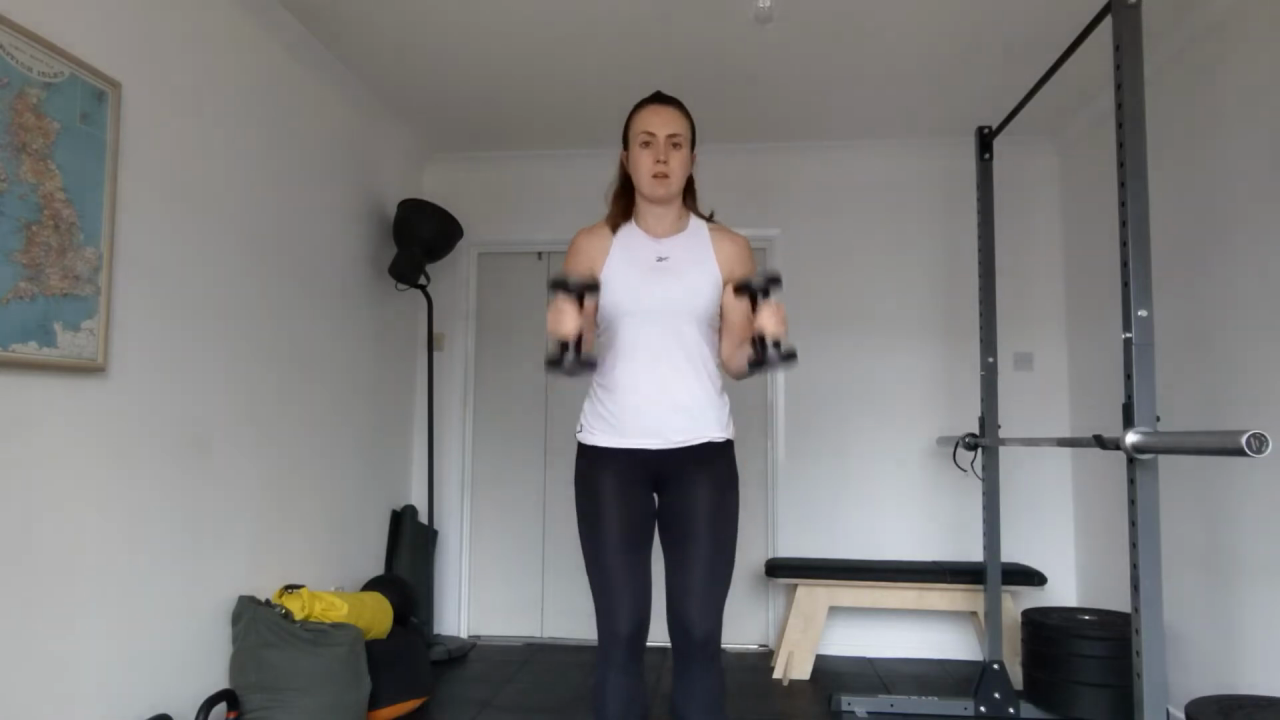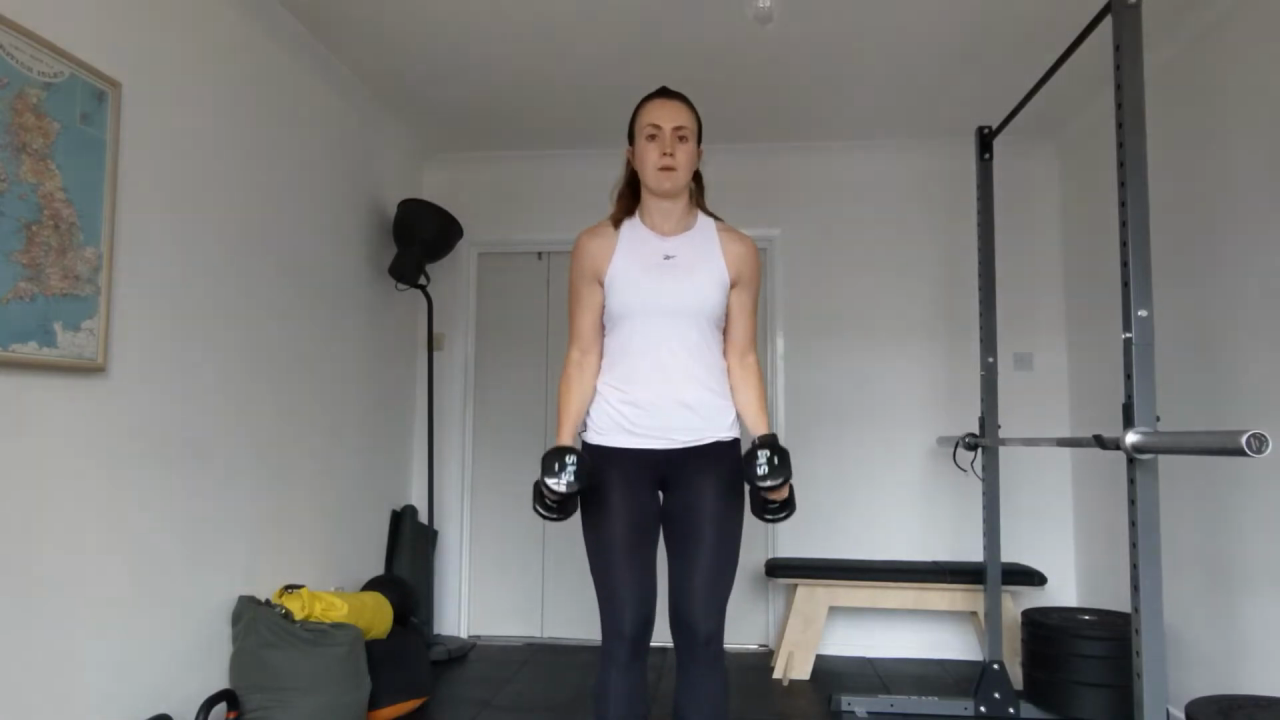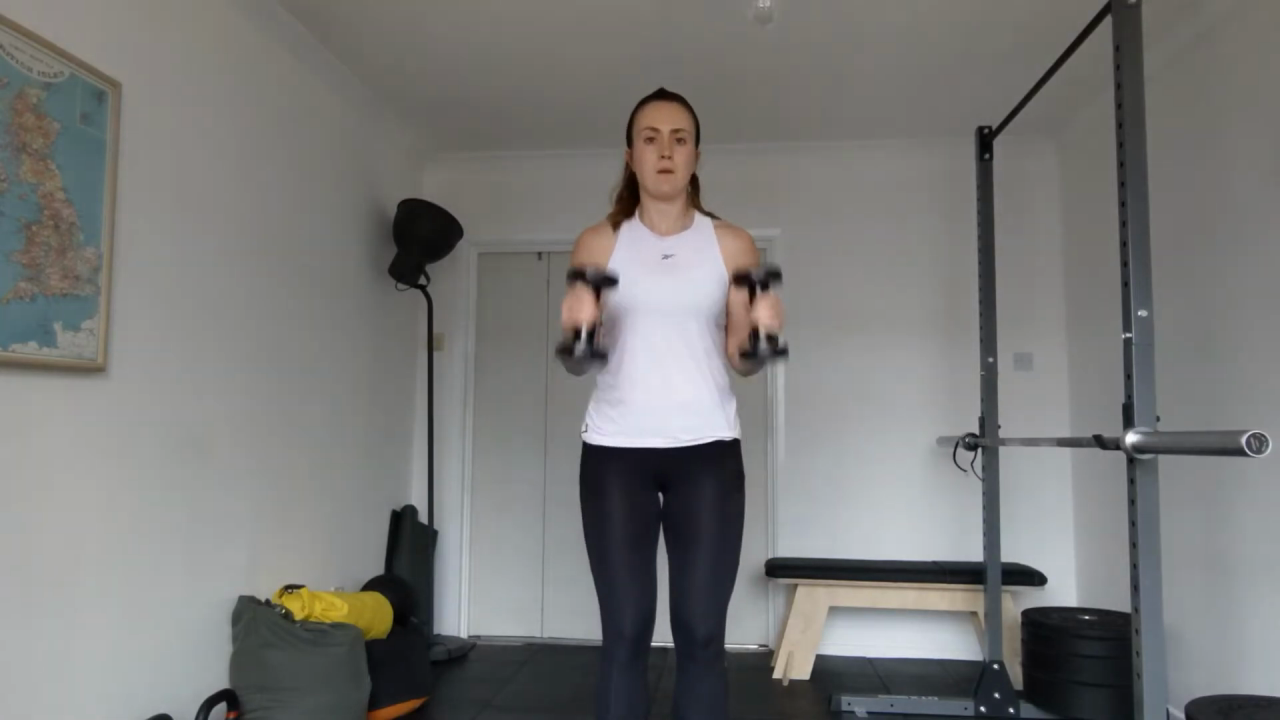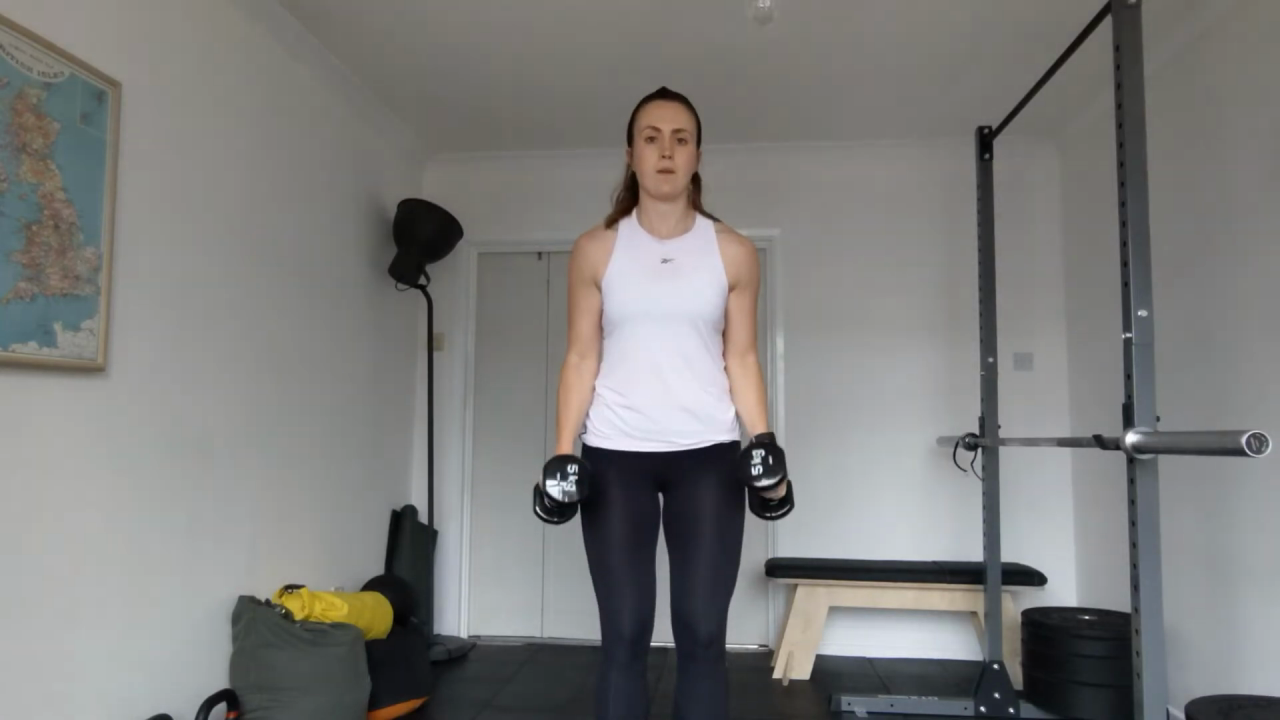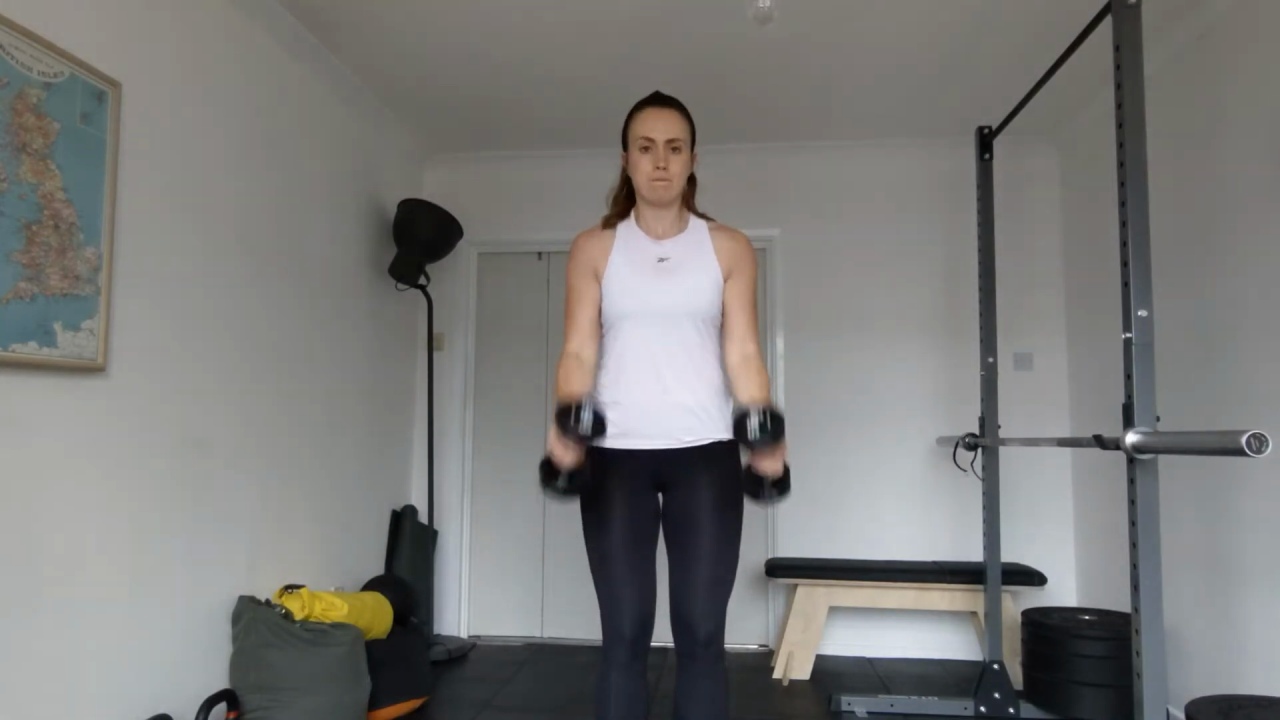
dt=1s
person 1, frame 1
left shoulder: (727, 247)
right shoulder: (593, 245)
left elbow: (733, 362)
right elbow: (578, 356)
left wrist: (760, 336)
right wrist: (566, 335)
left hip: (701, 452)
right hip: (611, 452)
left knee: (699, 632)
right knee: (621, 633)
person 1, frame 2
left shoulder: (733, 250)
right shoulder: (597, 247)
left elbow: (741, 359)
right elbow: (582, 357)
left wrist: (765, 446)
right wrist: (563, 445)
left hip: (707, 455)
right hip: (616, 454)
left knee: (701, 632)
right knee: (625, 633)
person 1, frame 3
left shoulder: (732, 243)
right shoulder: (599, 243)
left elbow: (740, 358)
left wrist: (760, 328)
right wrist: (575, 327)
left hip: (706, 452)
right hip: (616, 451)
left knee: (701, 634)
right knee: (625, 633)
person 1, frame 4
left shoulder: (732, 251)
right shoulder: (596, 249)
left elbow: (742, 360)
right elbow: (581, 359)
right wrist: (562, 451)
left hip: (707, 458)
right hip: (616, 457)
left knee: (702, 635)
right knee: (625, 636)
person 1, frame 5
left shoulder: (728, 248)
right shoulder: (594, 248)
left elbow: (744, 361)
right elbow: (578, 356)
right wrist: (566, 421)
left hip: (706, 455)
right hip: (616, 455)
left knee: (701, 633)
right knee: (625, 633)
